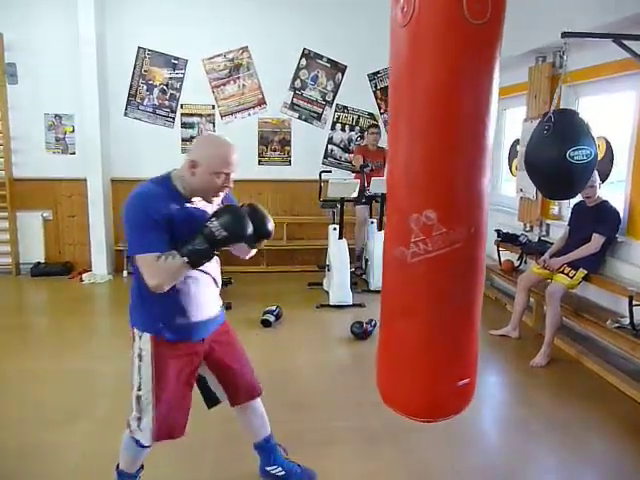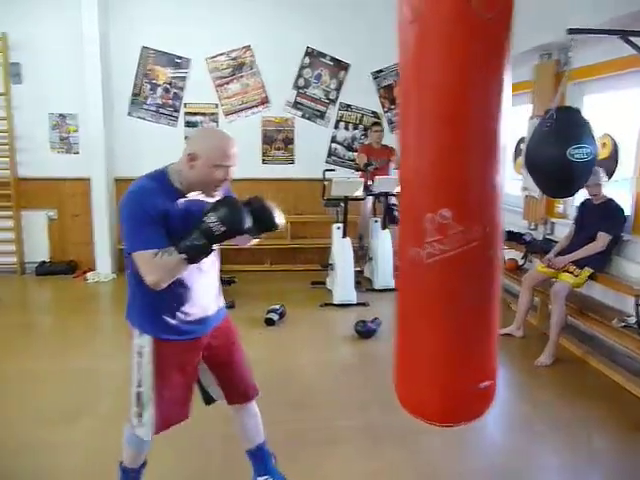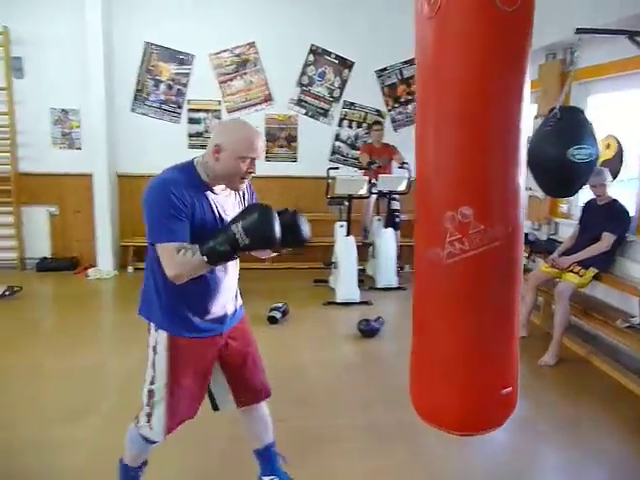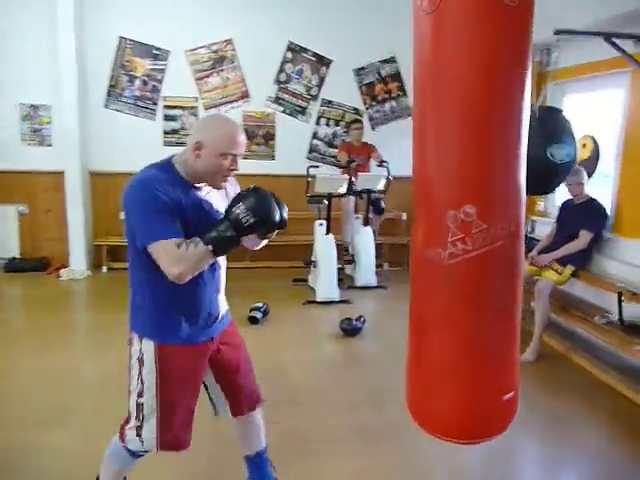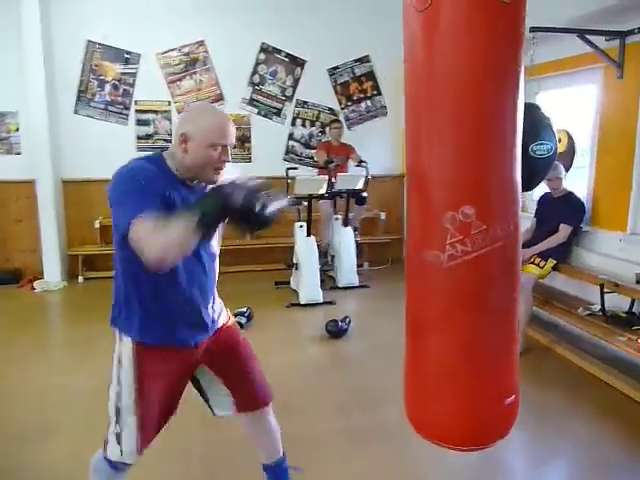
dt=0.2s
person 1, frame 1
left shoulder: (216, 195)
right shoulder: (145, 202)
left elbow: (243, 251)
right elbow: (156, 278)
left wrist: (255, 230)
right wrist: (206, 241)
left hip: (211, 322)
right hip: (163, 334)
left knee: (246, 393)
right knee: (149, 426)
person 1, frame 2
left shoulder: (213, 190)
right shoulder: (142, 198)
left elbow: (242, 240)
right elbow: (154, 275)
left wrist: (257, 221)
right wrist: (205, 236)
left hip: (213, 319)
right hip: (162, 331)
left knee: (243, 395)
right knee: (148, 419)
person 1, frame 3
left shoulder: (239, 187)
right shoulder: (168, 190)
left elbow: (262, 246)
right elbow: (177, 269)
left wrist: (280, 231)
left hip: (229, 318)
right hip: (179, 328)
left knee: (253, 395)
right knee: (159, 420)
person 1, frame 4
left shoulder: (217, 184)
right shoulder: (148, 189)
left elbow: (249, 244)
right elbow: (177, 268)
left wrist: (262, 224)
right wrist: (230, 228)
left hip: (215, 322)
right hip: (165, 334)
left knee: (248, 401)
right knee: (145, 435)
person 1, frame 5
left shoulder: (209, 177)
right shoulder: (136, 178)
right elbow: (157, 249)
right wrist: (216, 207)
left hip: (209, 320)
right hip: (148, 333)
left knee: (256, 401)
right knee: (127, 446)
person 2, frame 1
left shoulder: (609, 212)
right shoulder: (578, 207)
left elbow: (595, 246)
left wrist: (562, 260)
right wrist: (548, 254)
left hip: (583, 262)
right hip: (562, 257)
left knee: (553, 292)
right knee: (523, 280)
left ankle: (546, 350)
right ankle: (513, 328)
person 2, frame 2
left shoulder: (614, 211)
right shoulder: (584, 205)
left elbow: (601, 245)
left wrist: (567, 258)
right wrist: (553, 253)
left hip: (589, 260)
right hip: (567, 255)
left knee: (558, 290)
right knee: (528, 279)
left ankle: (551, 349)
right ankle: (517, 327)
person 2, frame 3
left shoulder: (619, 212)
right shoulder: (589, 206)
left elbow: (605, 245)
left wrist: (570, 258)
right wrist: (557, 253)
left hip: (592, 261)
right hip: (570, 256)
left knee: (561, 291)
right knee: (531, 279)
left ankle: (554, 350)
right ankle: (522, 326)
person 2, frame 4
left shoulder: (596, 210)
right shoulder: (566, 204)
left elbow: (582, 243)
left wrist: (550, 256)
right wrist: (536, 251)
left hip: (570, 258)
right hip: (548, 253)
left knee: (541, 288)
left ankle: (534, 346)
person 2, frame 5
left shoulder: (574, 203)
right shoulder: (544, 199)
left elbow: (562, 236)
left wrist: (531, 251)
right wrist: (519, 245)
left hip: (551, 252)
right hip: (529, 248)
left knee: (523, 283)
left ankle: (520, 339)
person 3, frame 1
left shoulder: (384, 152)
right shoulder: (359, 150)
right elbow: (358, 161)
right wrist: (363, 166)
right hip: (363, 187)
right knee: (362, 221)
right ankle: (359, 259)
person 3, frame 2
left shoulder: (389, 150)
right shoulder: (365, 148)
left elbow: (397, 160)
right elbow: (361, 160)
left wrist: (400, 164)
right wrist: (366, 165)
right hip: (368, 185)
right knee: (366, 213)
right ankle: (362, 237)
person 3, frame 3
left shoulder: (390, 148)
right shoulder: (366, 147)
left elbow: (399, 159)
right elbow: (364, 160)
left wrist: (403, 164)
right wrist: (370, 163)
right knee: (370, 199)
right ankle: (366, 230)
person 3, frame 4
left shoulder: (369, 147)
right shoulder: (345, 146)
left elbow: (377, 157)
right elbow: (343, 158)
left wrist: (382, 162)
right wrist: (348, 162)
left knee: (380, 207)
right knee: (348, 212)
right ankle: (347, 249)
person 3, frame 5
left shoulder: (347, 148)
right shoulder: (323, 146)
left elbow: (356, 157)
right elbow: (322, 158)
left wrist: (361, 162)
right wrist: (327, 162)
left knee: (362, 197)
right knee: (326, 217)
left ankle: (353, 229)
right ankle: (324, 254)
